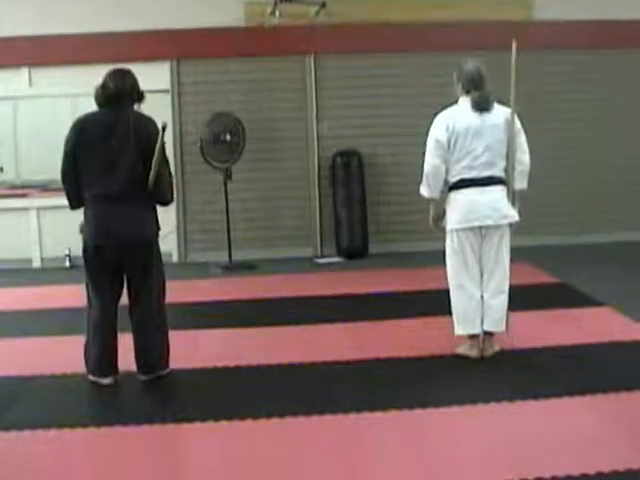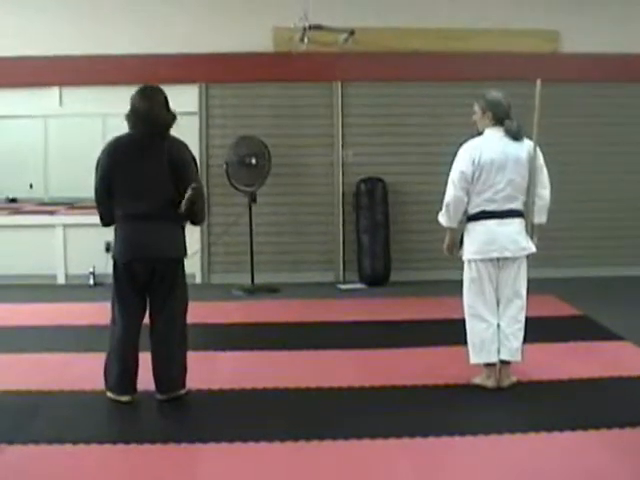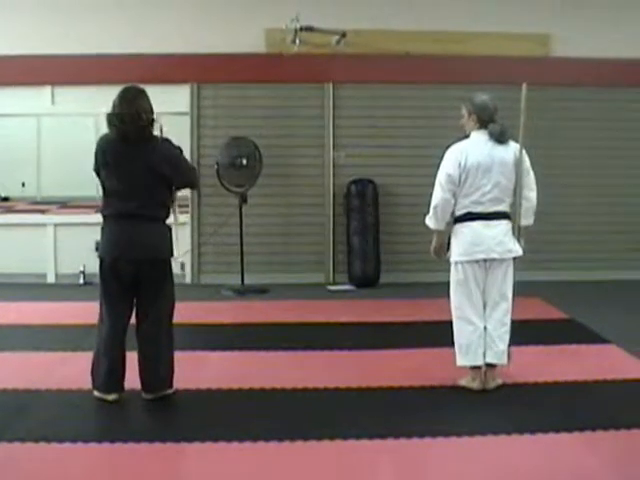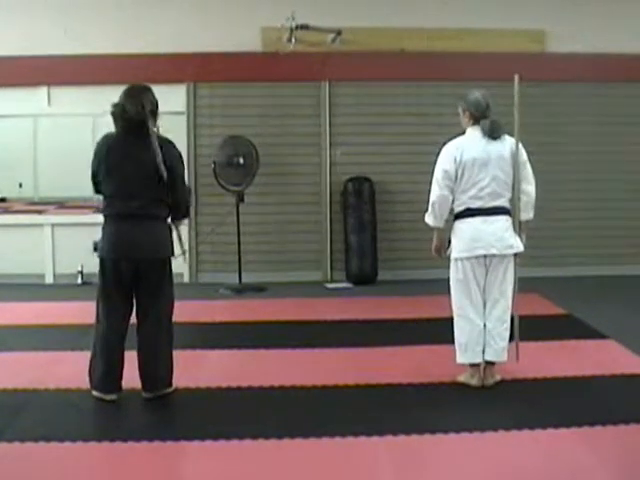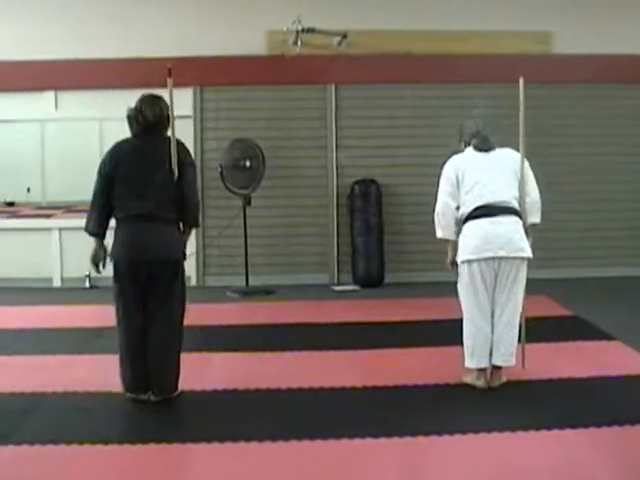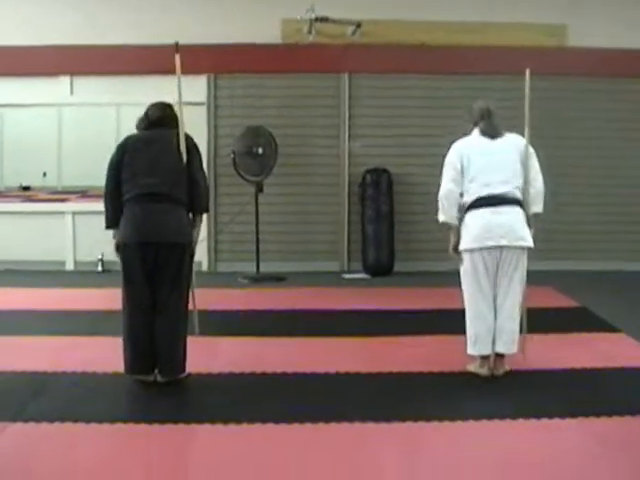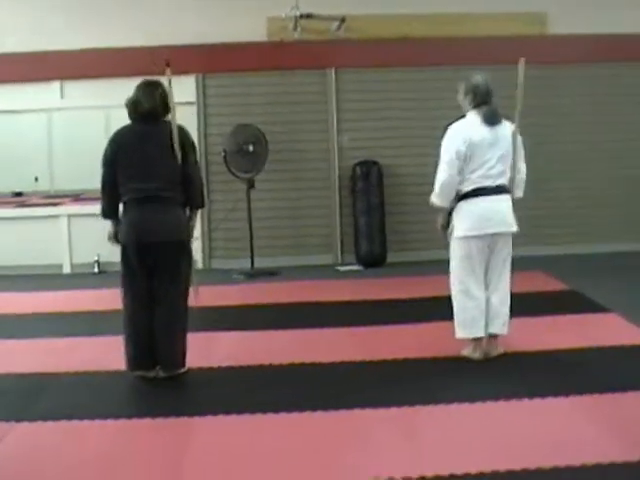
dt=0.5s
person 1, frame 1
left shoulder: (81, 127)
right shoulder: (144, 125)
left elbow: (68, 177)
right wrist: (162, 197)
left hip: (98, 222)
right hip: (138, 222)
left knee: (101, 299)
right knee: (147, 298)
left ankle: (101, 368)
right ankle: (152, 365)
person 1, frame 2
left shoulder: (114, 149)
right shoulder: (176, 149)
left elbow: (103, 198)
right elbow: (194, 198)
right wrist: (194, 217)
left hip: (128, 241)
right hip: (166, 241)
left knee: (125, 317)
right knee: (169, 317)
left ankle: (120, 386)
right ankle: (170, 385)
person 1, frame 3
left shoulder: (105, 146)
right shoulder: (161, 149)
right elbow: (190, 179)
left hip: (115, 239)
right hip: (152, 240)
left knee: (112, 315)
right knee: (155, 316)
left ankle: (107, 385)
right ankle: (156, 384)
person 1, frame 4
left shoulder: (106, 145)
right shoulder: (164, 148)
right elbow: (180, 195)
right wrist: (174, 216)
left hip: (115, 237)
right hip: (153, 238)
left knee: (111, 315)
right knee: (155, 315)
left ankle: (105, 384)
right ankle: (156, 383)
person 1, frame 5
left shoulder: (118, 152)
right shoulder: (177, 151)
left elbow: (101, 199)
right elbow: (190, 200)
left wrist: (98, 242)
right wrist: (184, 236)
left hip: (128, 241)
right hip: (166, 241)
left knee: (130, 317)
right knee: (165, 317)
left ankle: (137, 385)
right ankle: (163, 387)
person 1, frame 6
left shoulder: (127, 144)
right shoulder: (184, 142)
left elbow: (112, 190)
right elbow: (199, 186)
left wrist: (116, 231)
right wrist: (196, 225)
left hip: (135, 224)
right hip: (174, 224)
left knee: (137, 299)
right knee: (172, 299)
left ankle: (141, 367)
right ankle: (170, 368)
person 1, frame 7
left shoulder: (120, 138)
right shoulder: (178, 135)
left elbow: (108, 184)
right elbow: (193, 181)
left wrist: (114, 222)
right wrist: (191, 217)
left hip: (134, 223)
right hip: (172, 222)
left knee: (136, 296)
right knee: (171, 295)
left ankle: (142, 363)
right ankle: (171, 363)
person 2, frame 1
left shoulder: (447, 119)
right shoulder: (506, 115)
left elbow: (434, 166)
right elbow: (521, 159)
left wrist: (435, 205)
right wrist: (514, 196)
left hip: (463, 202)
right hip: (496, 200)
left knee: (464, 274)
right knee: (496, 271)
left ankle: (472, 341)
right ankle: (490, 339)
person 2, frame 2
left shoulder: (472, 148)
right shoulder: (528, 148)
left elbow: (456, 195)
right elbow: (542, 193)
left wrist: (451, 232)
right wrist: (533, 228)
left hip: (481, 233)
right hip: (514, 232)
left knee: (481, 304)
right knee: (513, 301)
left ankle: (489, 371)
right ankle: (506, 369)
person 2, frame 3
left shoulder: (459, 151)
right shoulder: (514, 151)
left elbow: (443, 198)
right elbow: (528, 196)
left wrist: (439, 235)
right wrist: (519, 230)
left hip: (468, 235)
right hip: (501, 233)
left knee: (468, 306)
right knee: (499, 304)
left ankle: (474, 373)
right ankle: (491, 372)
person 2, frame 4
left shoulder: (454, 148)
right shoulder: (511, 146)
left elbow: (440, 195)
right elbow: (527, 191)
left wrist: (438, 233)
right wrist: (520, 227)
left hip: (468, 231)
right hip: (502, 229)
left knee: (468, 303)
right knee: (498, 301)
left ankle: (473, 370)
right ankle: (490, 369)
person 2, frame 5
left shoulder: (456, 162)
right shoulder: (513, 156)
left elbow: (445, 207)
right elbow: (532, 198)
left wrist: (451, 247)
right wrist: (528, 234)
left hip: (476, 234)
right hip: (511, 231)
left knee: (476, 307)
right knee: (508, 305)
left ankle: (479, 371)
right ankle: (498, 370)
person 2, frame 6
left shoulder: (461, 147)
right shoulder: (519, 143)
left elbow: (449, 192)
right elbow: (535, 185)
left wrist: (454, 231)
right wrist: (530, 220)
left hip: (478, 223)
right hip: (513, 221)
left knee: (479, 294)
right knee: (509, 293)
left ankle: (482, 359)
right ankle: (500, 359)
person 2, frame 7
left shoulder: (459, 130)
right shoulder: (508, 129)
left elbow: (447, 177)
right elbow: (519, 171)
left wrist: (443, 212)
left hip: (471, 211)
right hip: (501, 208)
left knee: (467, 280)
right knee: (498, 277)
left ankle: (475, 342)
right ankle: (493, 341)
